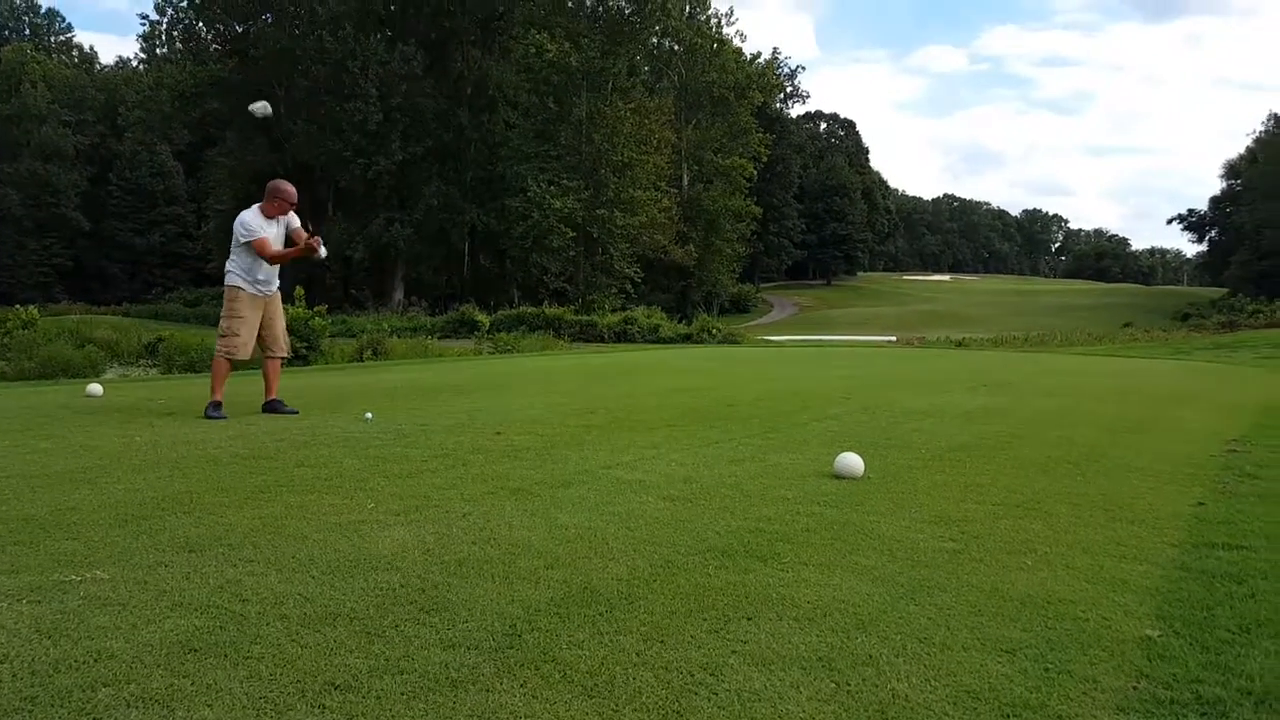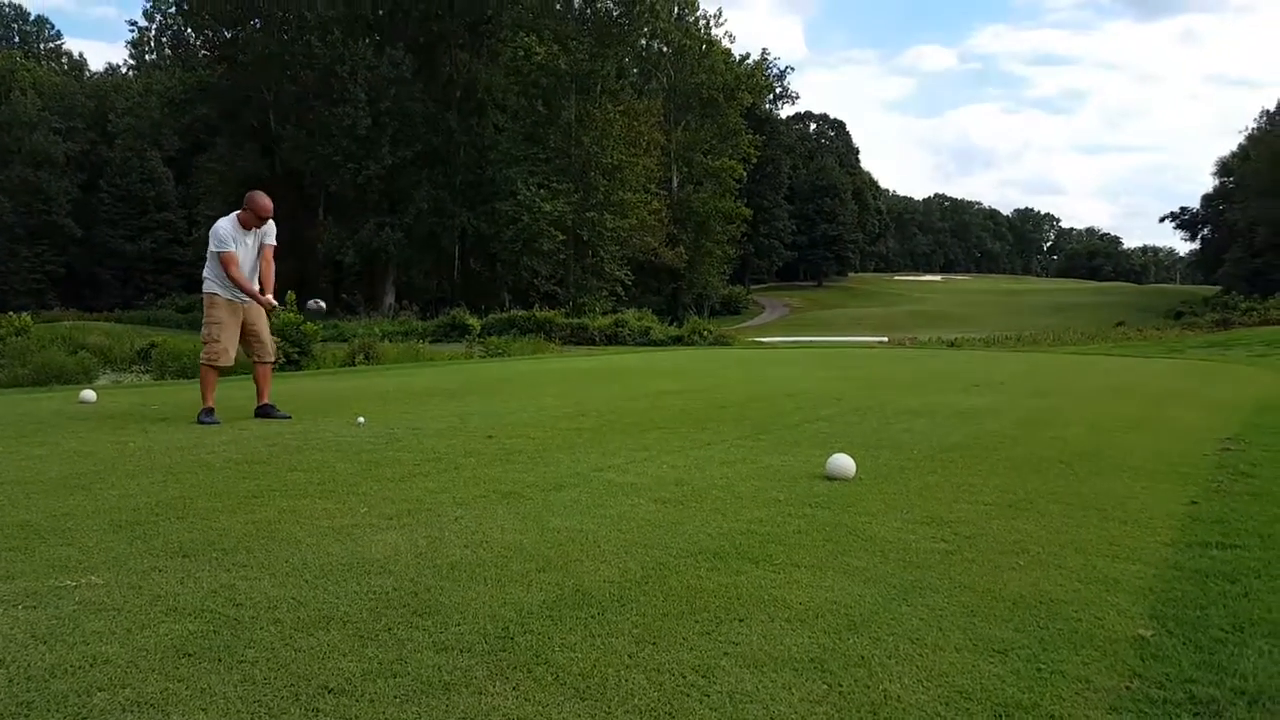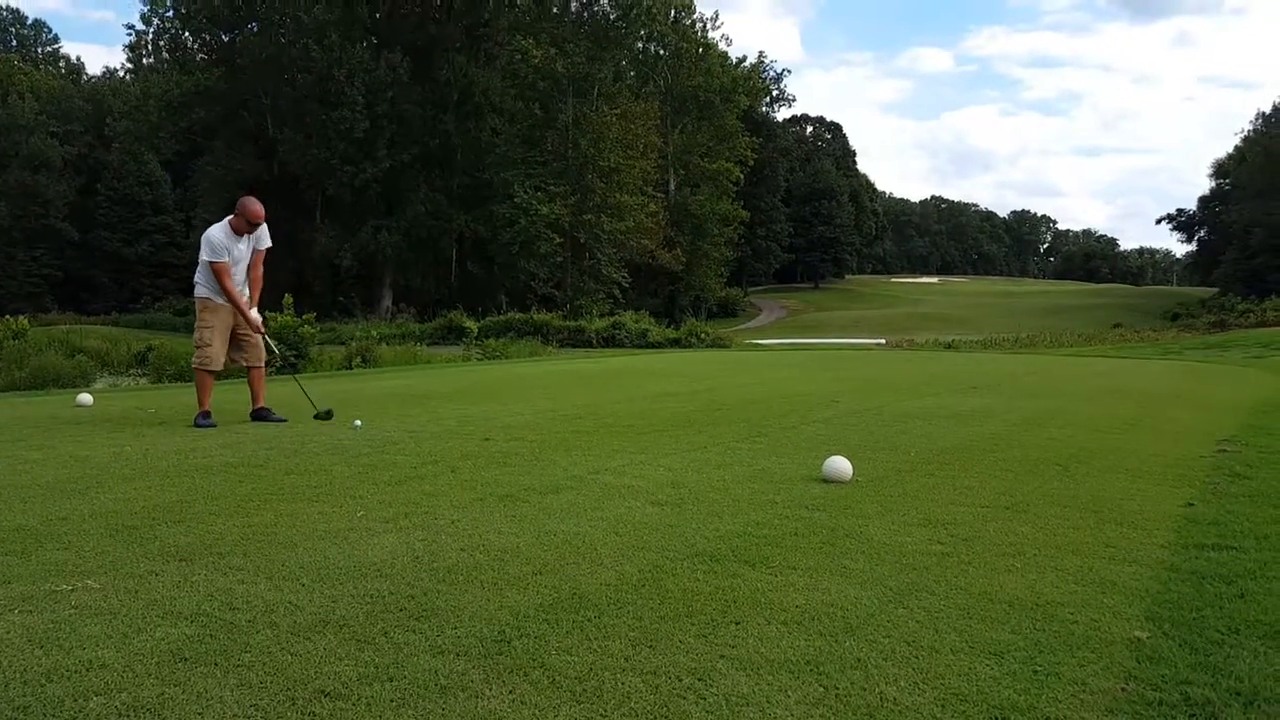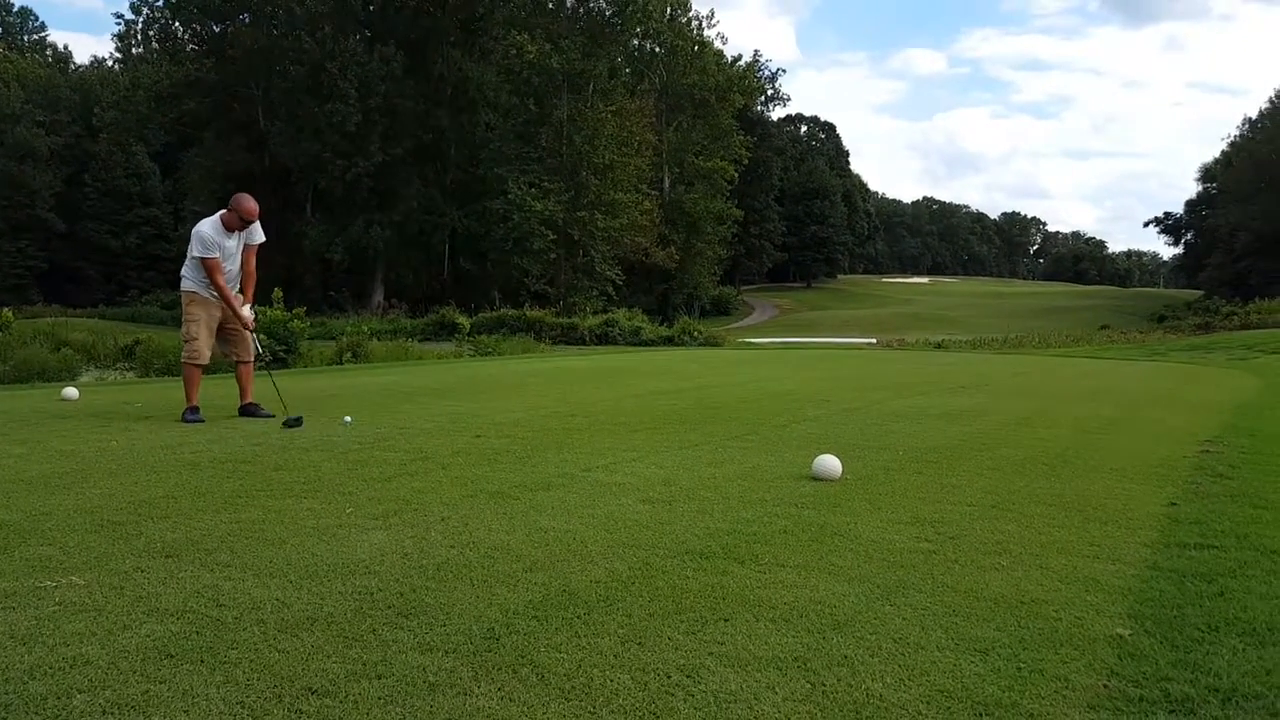
dt=0.3s
person 1, frame 1
left shoulder: (286, 218)
right shoulder: (247, 220)
left elbow: (301, 238)
right elbow: (270, 256)
left wrist: (311, 245)
right wrist: (301, 250)
left hip: (270, 291)
right hip: (241, 289)
left knee: (276, 346)
right knee: (230, 345)
left ankle: (271, 399)
right ankle: (215, 401)
person 1, frame 2
left shoulder: (267, 226)
right shoulder: (222, 229)
left elbow: (267, 261)
right elbow: (232, 272)
left wrist: (268, 295)
right wrist: (258, 298)
left hip: (251, 296)
right hip: (221, 295)
left knee: (264, 349)
right knee: (216, 352)
left ankle: (263, 404)
right ankle: (207, 408)
person 1, frame 3
left shoulder: (260, 230)
right shoulder: (214, 237)
left elbow: (256, 269)
right elbow: (224, 283)
left wrist: (254, 308)
right wrist: (247, 316)
left hip: (242, 300)
right hip: (213, 300)
left knee: (256, 354)
right knee: (208, 356)
left ankle: (259, 408)
right ankle: (204, 411)
person 1, frame 4
left shoulder: (252, 227)
right shoulder: (205, 232)
left elbow: (249, 265)
right elbow: (215, 278)
left wrist: (247, 303)
right wrist: (237, 312)
left hip: (231, 294)
right hip: (200, 293)
left knee: (245, 347)
right knee: (196, 350)
left ankle: (247, 403)
right ankle: (191, 407)
